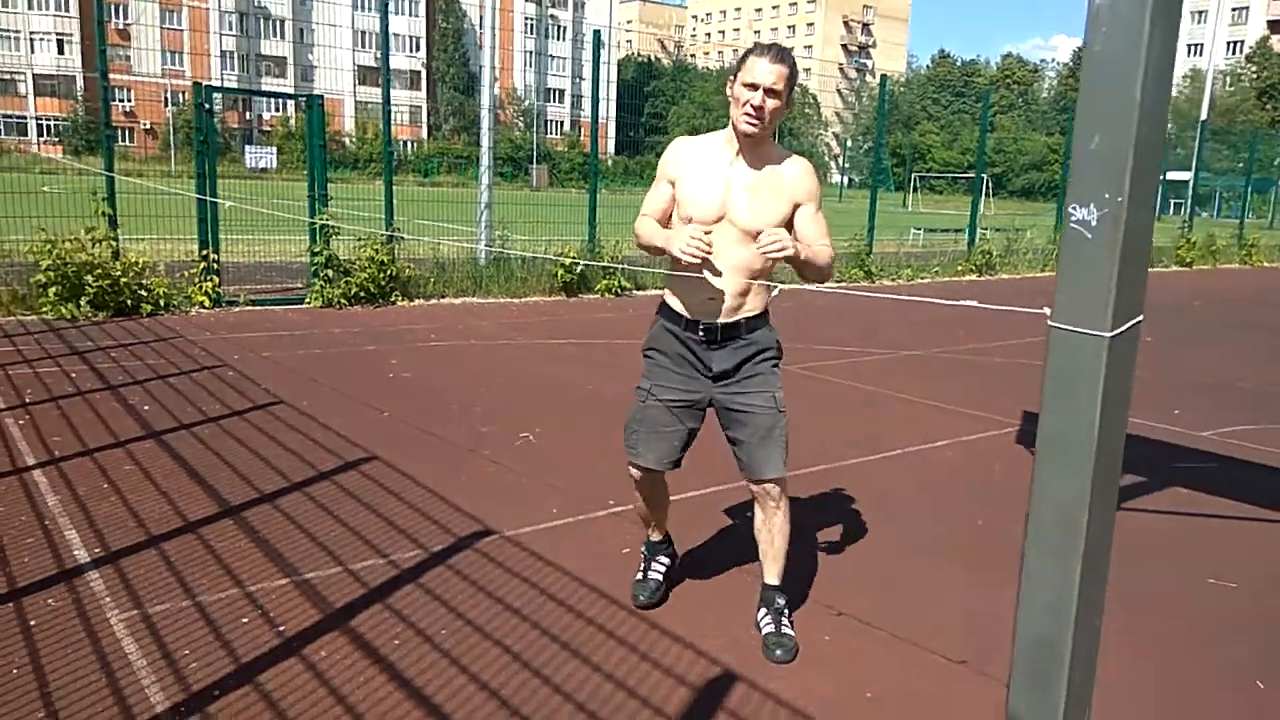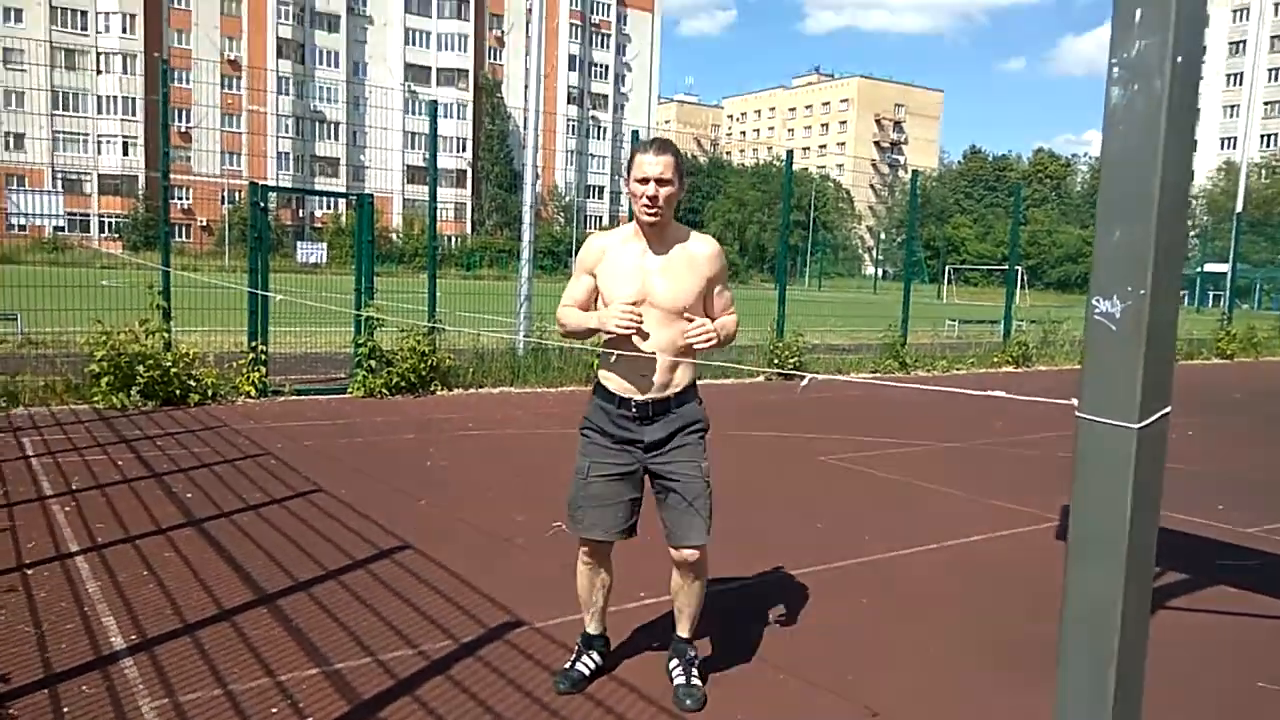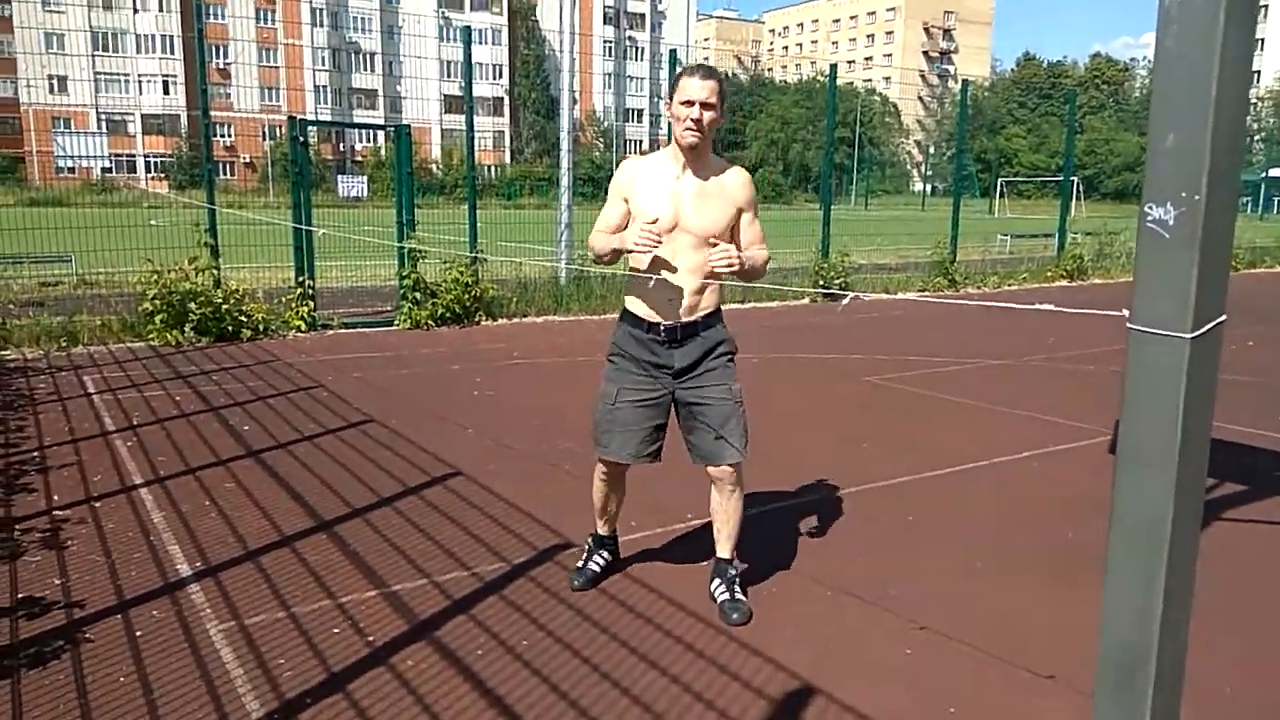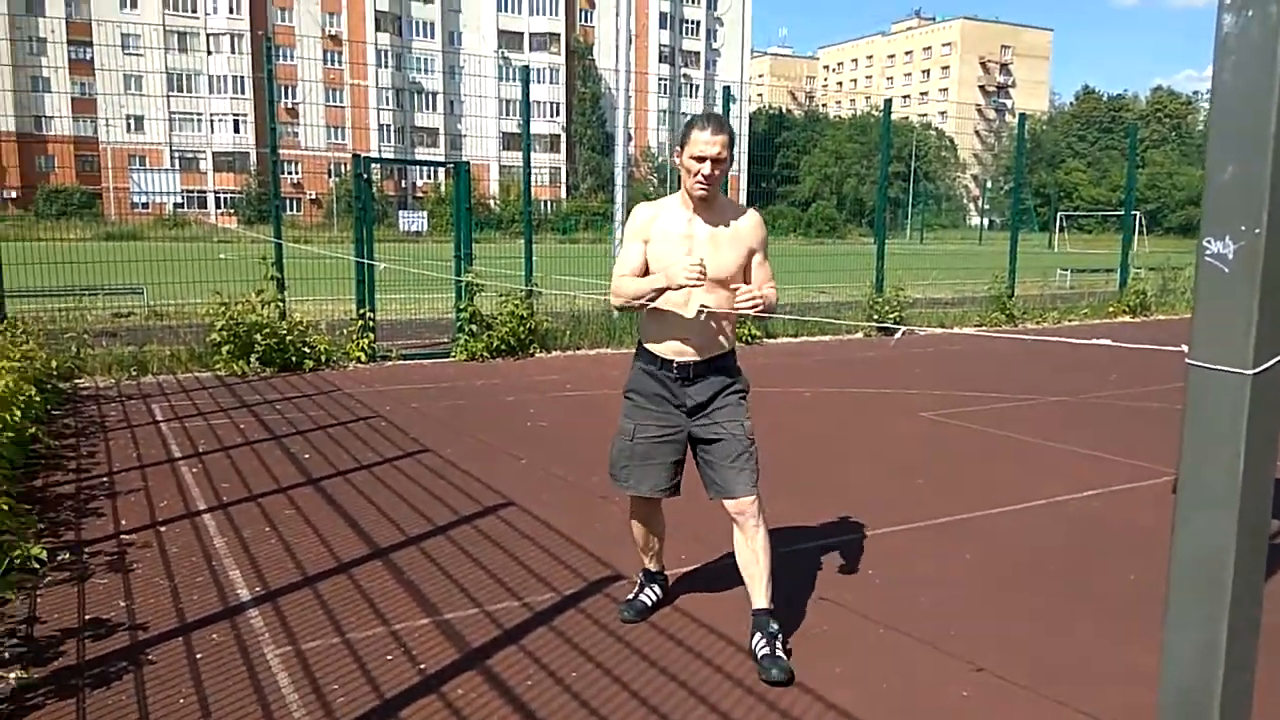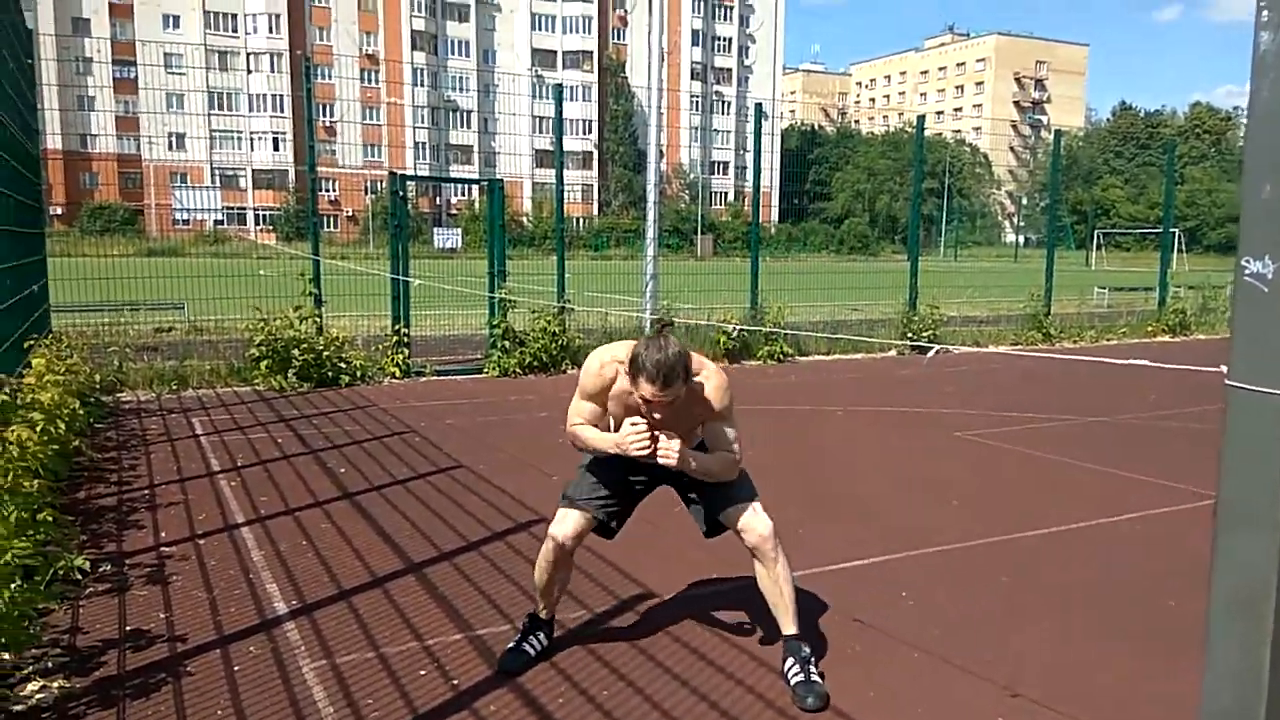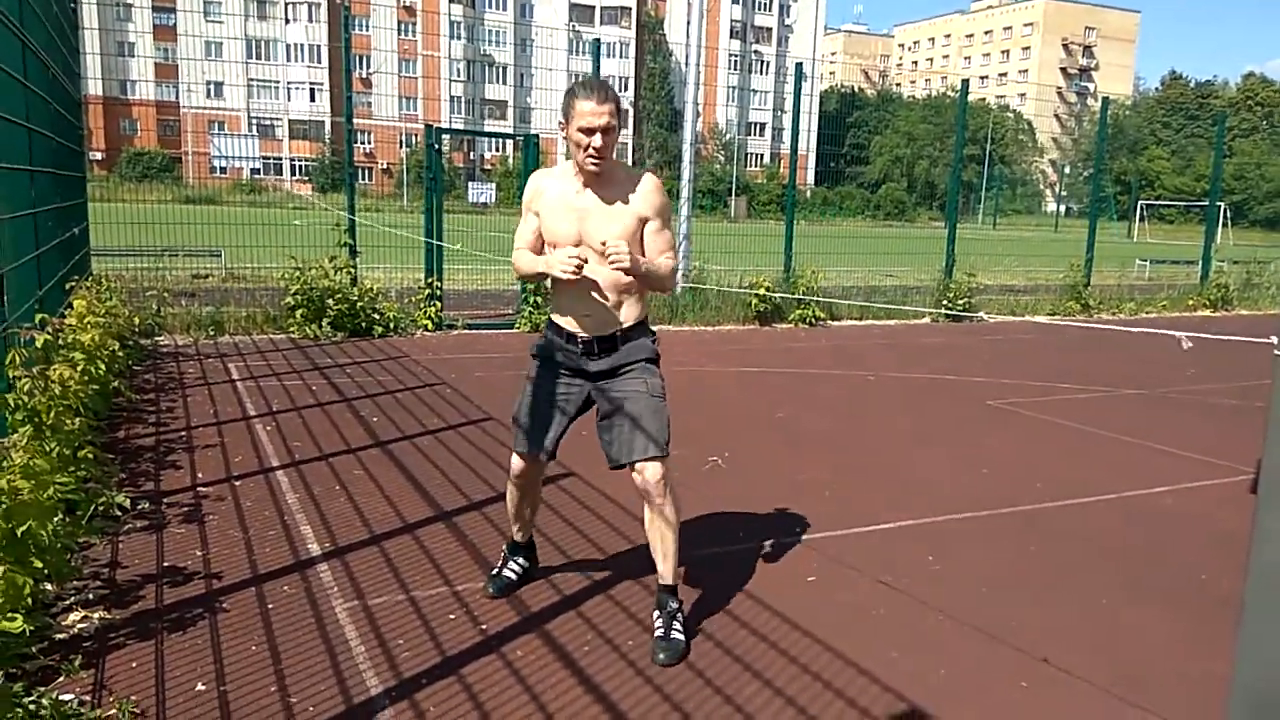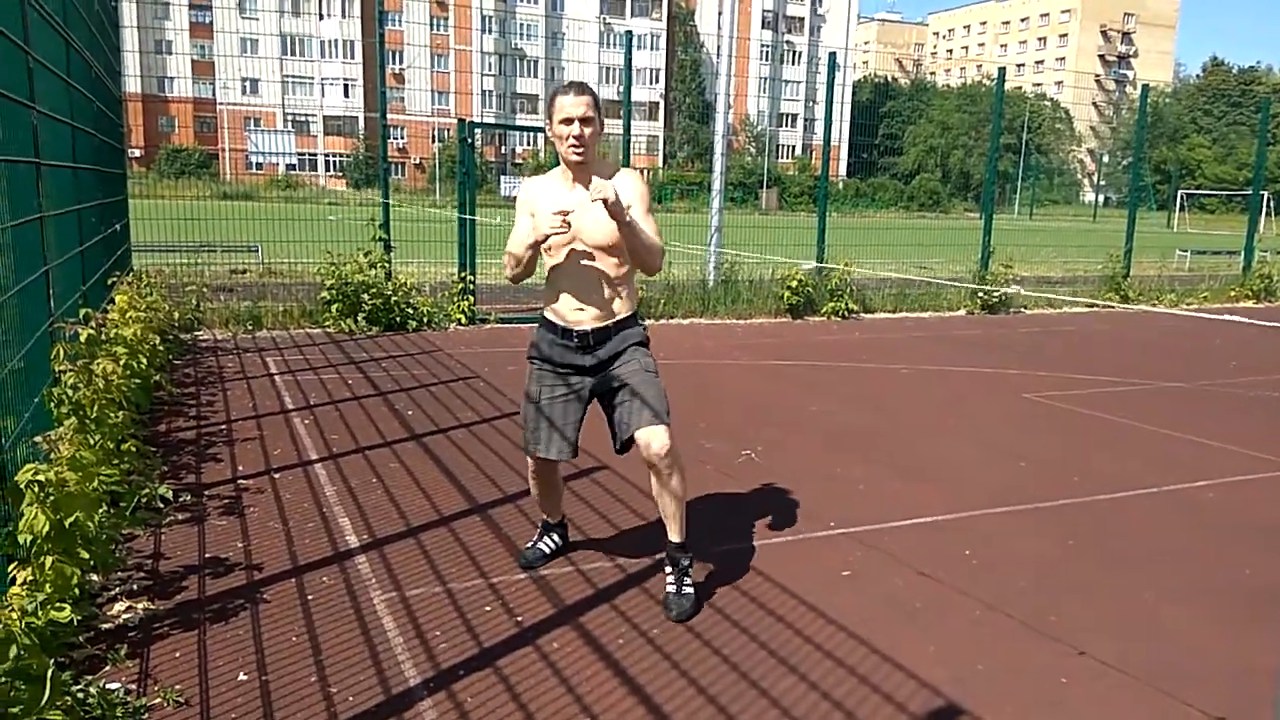
dt=0.7s
person 1, frame 1
left shoulder: (797, 175)
right shoulder: (683, 153)
left elbow: (824, 264)
right elbow: (643, 225)
left wrist: (797, 251)
right wrist: (668, 239)
left hip: (749, 345)
right hip: (676, 337)
left knee: (768, 484)
right knee: (643, 465)
left ankle: (773, 601)
right ankle: (659, 551)
person 1, frame 2
left shoulder: (705, 252)
right shoulder: (599, 247)
left elbow: (726, 320)
right elbow: (565, 318)
left wrist: (715, 333)
right wrist: (597, 319)
left hip: (677, 417)
right hip: (610, 414)
left knee: (690, 551)
right knee: (593, 542)
left ankle: (682, 653)
right ankle: (593, 645)
person 1, frame 3
left shoulder: (736, 183)
right shoulder: (633, 172)
left elbow: (759, 261)
right elbow: (596, 246)
left wrist: (739, 262)
right wrist: (622, 241)
left hip: (704, 343)
right hip: (637, 339)
left knee: (726, 468)
right knee: (611, 460)
left ankle: (724, 573)
right ankle: (603, 544)
person 1, frame 4
left shoulder: (748, 221)
right shoulder: (646, 216)
left elbow: (769, 304)
right elbow: (618, 292)
left wrist: (757, 296)
right wrist: (668, 280)
left hip: (719, 379)
right hip: (654, 376)
left knee: (744, 505)
right knee: (641, 495)
left ankle: (763, 624)
right ankle: (653, 578)
person 1, frame 5
left shoulder: (713, 383)
right shoulder: (603, 366)
left elbow: (730, 463)
right elbow: (576, 430)
left wrist: (686, 462)
right wrist: (616, 442)
left hip: (697, 459)
right hip: (618, 453)
left knee: (762, 534)
right knee: (560, 535)
left ankle: (795, 651)
right ankle: (539, 627)
person 1, frame 6
left shoulder: (645, 190)
right shoulder: (541, 186)
left elbow: (667, 273)
right elbow: (518, 259)
left wrist: (641, 271)
right wrist: (547, 266)
left hip: (627, 353)
right hip: (559, 347)
left knee: (651, 476)
right knee: (522, 467)
left ankle: (668, 602)
right ankle: (521, 551)
person 1, frame 7
left shoulder: (627, 183)
right shoulder: (533, 191)
left elbow: (652, 263)
right elbow: (512, 271)
left wrist: (623, 219)
right wrist: (535, 237)
left hip: (621, 340)
right hip: (558, 344)
left knee: (659, 447)
right knee: (541, 458)
left ankle: (678, 560)
right ankle: (555, 529)
